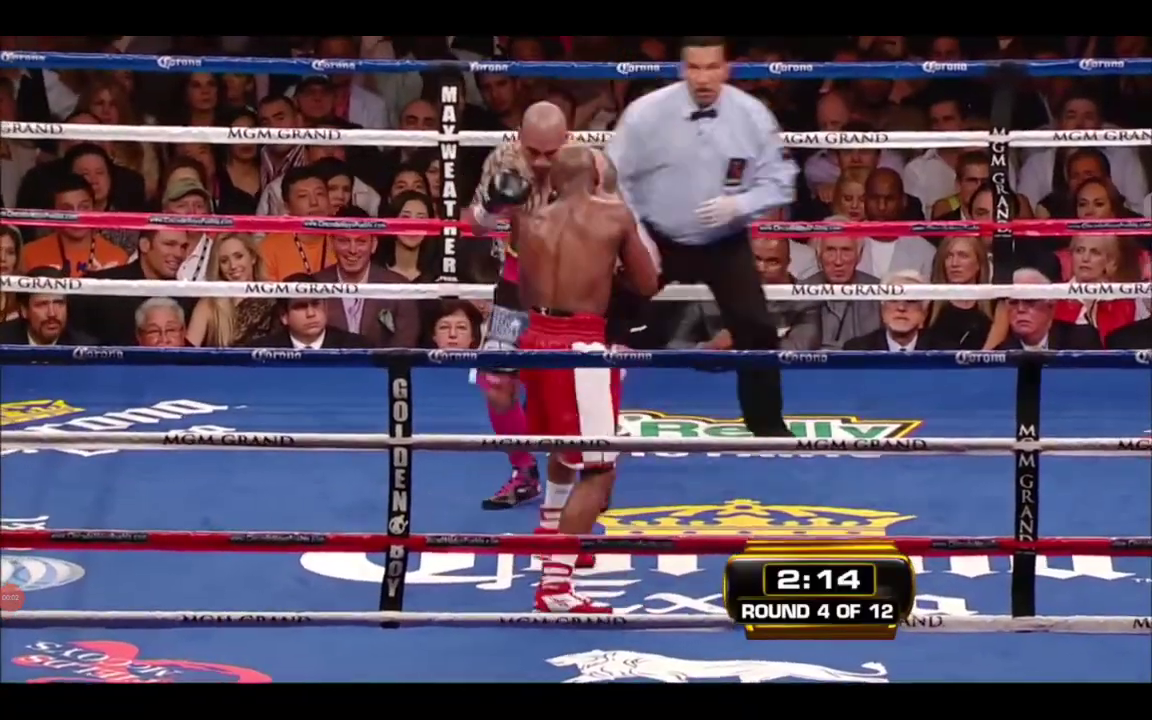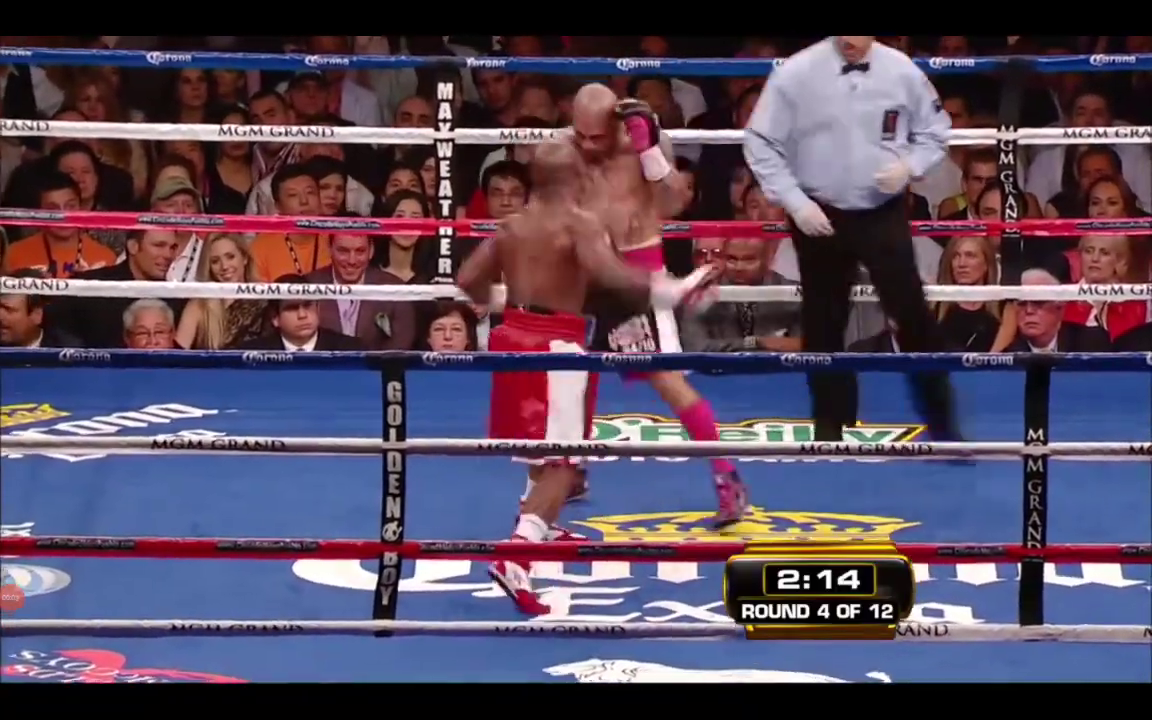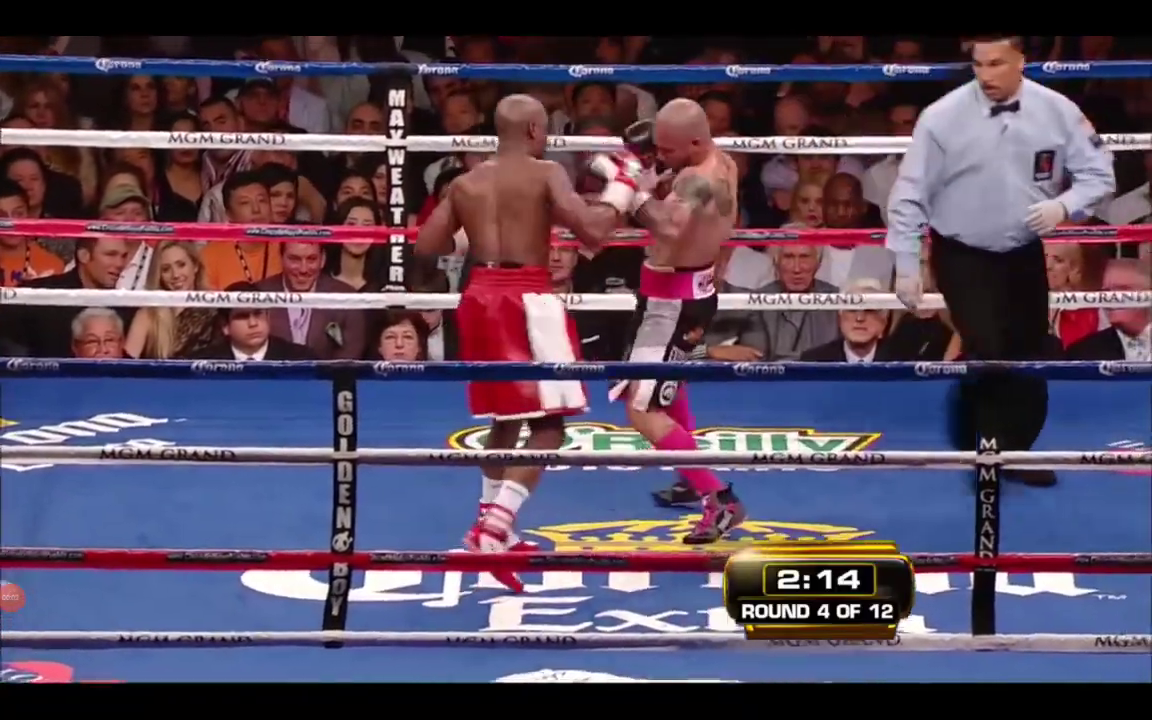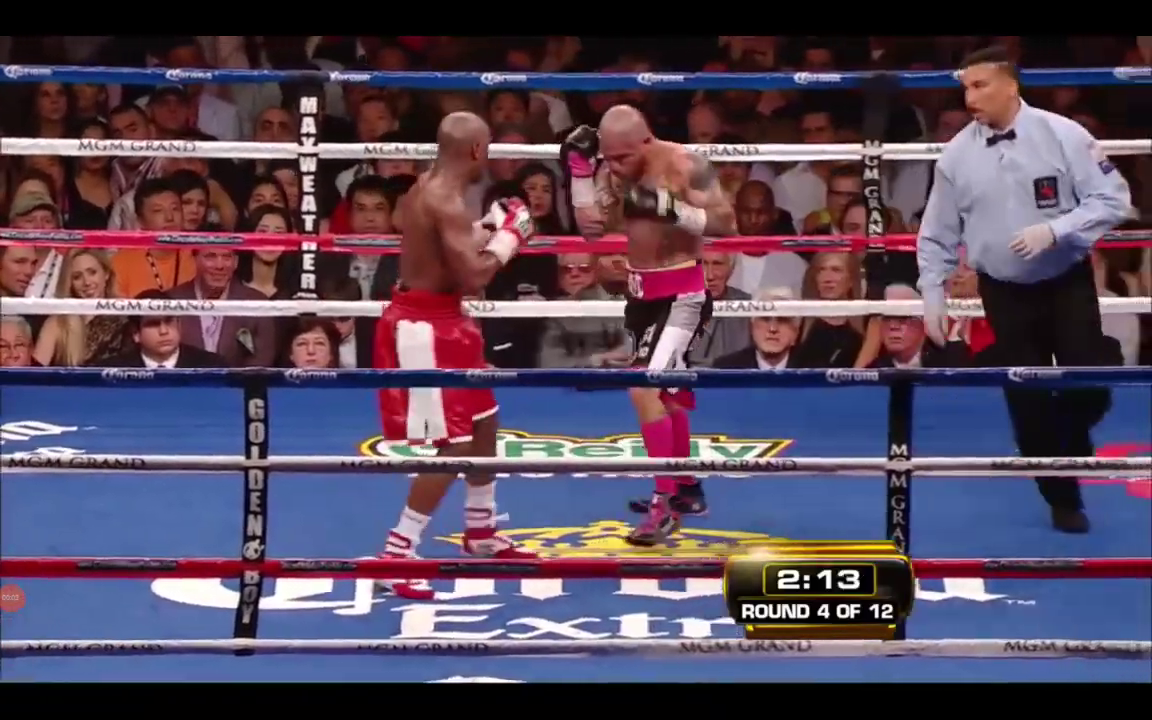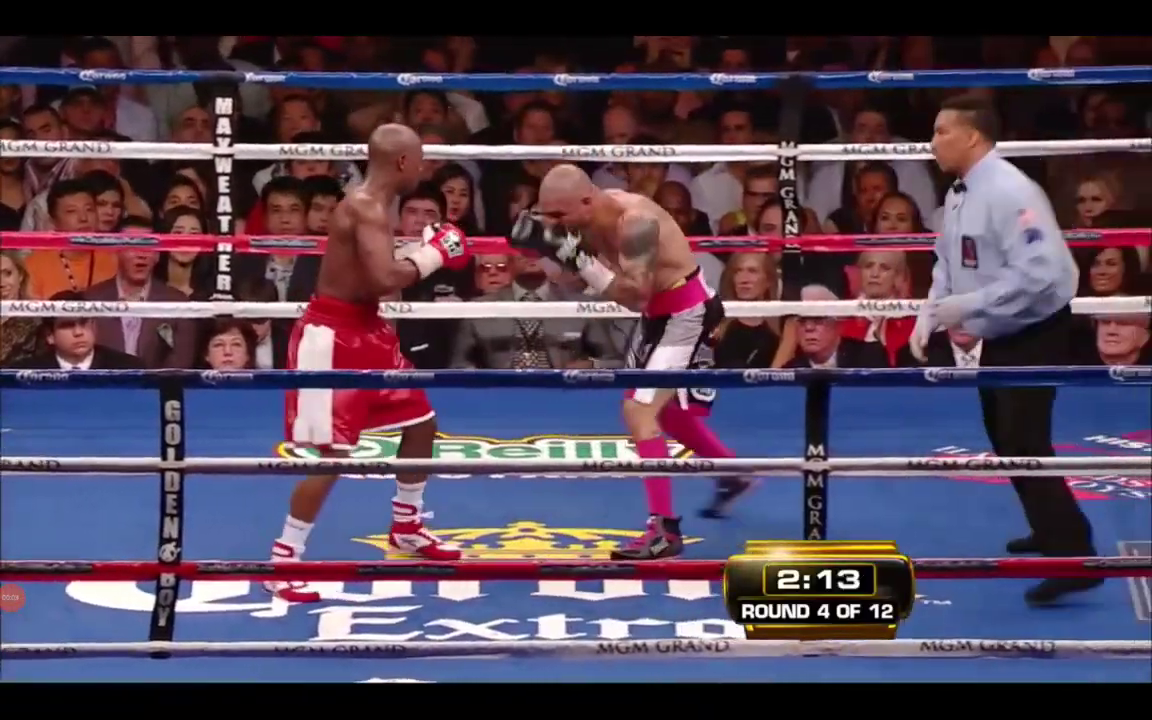
dt=0.4s
person 1, frame 1
left shoulder: (531, 226)
right shoulder: (617, 216)
right elbow: (648, 285)
left hip: (537, 341)
right hip: (580, 346)
left knee: (566, 442)
right knee: (600, 469)
right ankle: (556, 585)
person 1, frame 2
left shoulder: (510, 224)
right shoulder: (581, 224)
left elbow: (468, 281)
right elbow: (615, 276)
right wrist: (671, 288)
left hip: (512, 336)
right hip: (557, 342)
left knee: (543, 443)
right knee: (559, 462)
left ankle: (535, 522)
right ankle: (519, 552)
person 1, frame 3
left shoulder: (466, 182)
right shoulder: (547, 173)
left elbow: (426, 247)
right elbow: (593, 232)
right wrist: (621, 186)
left hip: (481, 296)
right hip: (529, 299)
left knee: (506, 420)
right knee: (549, 424)
left ankle: (494, 523)
right ankle: (493, 526)
person 1, frame 4
left shoulder: (431, 187)
right shoulder: (446, 201)
right elbow: (473, 277)
left wrist: (489, 224)
right wrist: (510, 233)
left hip: (435, 321)
right hip: (422, 326)
left knee: (483, 423)
right knee: (451, 446)
left ankle: (480, 532)
right ankle: (397, 555)
person 1, frame 5
left shoulder: (375, 205)
right shoulder: (365, 208)
right elbow: (386, 278)
left wrist: (434, 243)
right wrist: (435, 252)
left hip: (363, 329)
right hip: (330, 332)
left knee: (421, 424)
right knee: (335, 450)
left ankle: (407, 526)
right ankle: (284, 558)
person 2, frame 1
left shoulder: (752, 116)
right shoulder: (646, 112)
left elbow: (781, 180)
right elbow: (614, 178)
left wrist: (741, 204)
left hip: (726, 242)
right hip: (660, 239)
left knee: (755, 329)
left ankle: (766, 422)
person 2, frame 2
left shoulder: (902, 73)
right shoulder: (796, 74)
left elbow: (935, 132)
right elbow: (762, 144)
left wrist: (910, 165)
right wrist: (795, 201)
left hip: (882, 215)
right hip: (817, 215)
left knee: (912, 312)
right knee: (825, 325)
left ankle: (939, 421)
right ankle: (832, 427)
person 2, frame 3
left shoulder: (1057, 111)
right shoulder: (943, 117)
left elbow: (1099, 173)
right elbow: (910, 194)
left wrist: (1063, 205)
right wrist: (907, 264)
left hip: (1025, 253)
right hip: (963, 254)
left knee: (1032, 354)
right knee: (986, 350)
left ankle: (1013, 452)
right ankle: (972, 441)
person 2, frame 4
left shoulder: (1063, 136)
right shoulder: (956, 157)
left elbow: (1113, 200)
right elbow: (938, 232)
left wrist: (1052, 232)
right wrist: (933, 294)
left hip: (1067, 280)
right hip: (1004, 289)
right knee: (1028, 394)
left ankle: (1069, 441)
right ankle: (1061, 494)
person 2, frame 5
left shoulder: (1010, 191)
right shoulder: (960, 195)
left elbow: (1039, 273)
right elbow: (950, 267)
left wrist: (969, 307)
right wrist: (929, 319)
left hip: (1034, 333)
right hip: (1005, 337)
left knee: (1021, 442)
right knee: (1007, 438)
left ankle: (1076, 560)
right ankle: (1055, 533)
person 3, frame 1
right shoulder: (504, 158)
right elbow: (477, 224)
right wrist: (491, 202)
right hip: (518, 279)
right knee: (496, 391)
right ankle: (524, 475)
person 3, frame 2
left shoulder: (641, 146)
right shoulder: (571, 146)
left elbow: (674, 199)
left wrist: (648, 144)
left hip: (638, 276)
left knee: (672, 384)
left ankle: (727, 482)
person 3, frame 3
left shoulder: (701, 179)
right shoulder: (716, 163)
left elbow: (670, 228)
right elbow: (668, 208)
right wrist: (649, 160)
left hip: (674, 300)
right hip: (688, 293)
left knee: (642, 409)
right knee: (662, 388)
left ankle: (721, 501)
right ankle: (692, 478)
person 3, frame 4
left shoulder: (687, 164)
right shoulder: (616, 168)
left elbow: (725, 221)
right elbow: (592, 226)
left wrist: (668, 207)
right wrist: (581, 170)
left hip: (683, 294)
right hip: (642, 292)
left knee: (647, 392)
right knee: (658, 394)
left ankle: (667, 507)
right ankle: (683, 489)
person 3, frame 5
left shoulder: (635, 220)
right shoulder: (586, 216)
left elbow: (633, 293)
left wrist: (578, 259)
right wrist: (539, 242)
left hip: (688, 310)
right hip: (661, 308)
left knee: (642, 412)
right knee: (667, 407)
left ankle: (665, 530)
